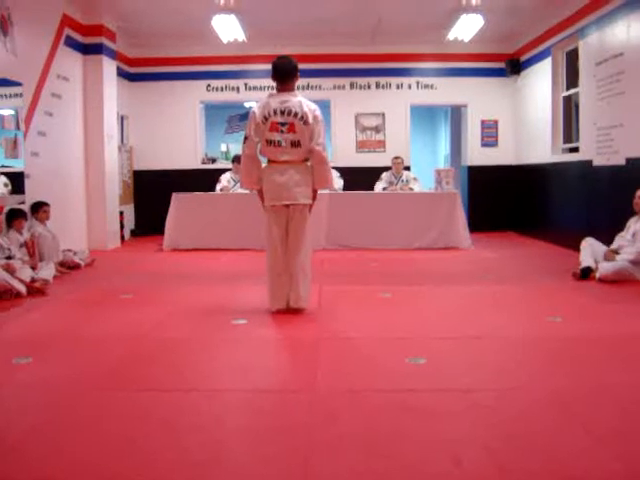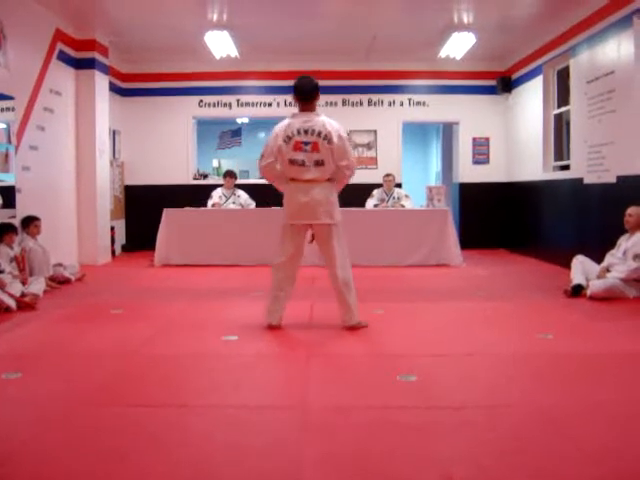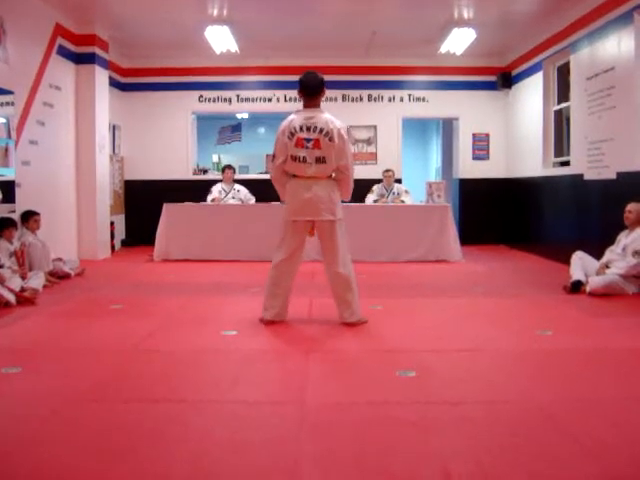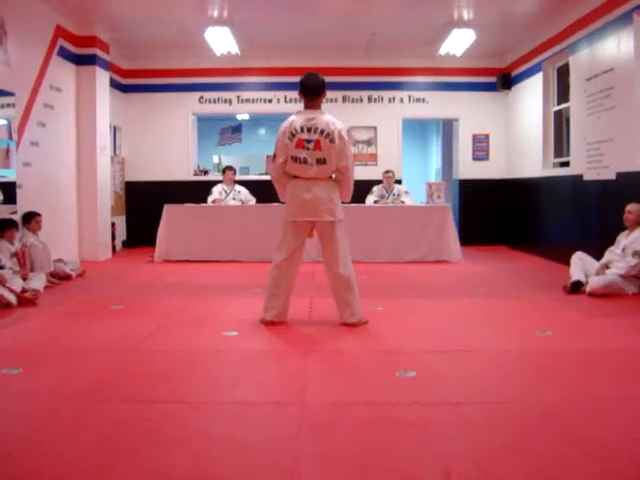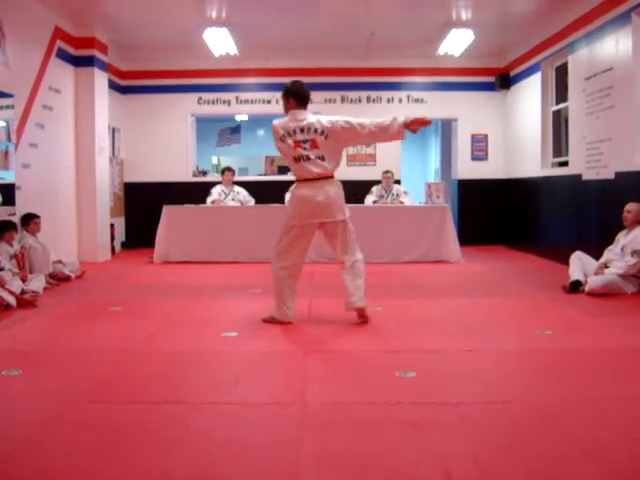
dt=1s
person 1, frame 1
left shoulder: (259, 109)
right shoulder: (310, 109)
left elbow: (249, 151)
right elbow: (318, 152)
left wrist: (256, 185)
right wrist: (317, 186)
left hip: (273, 179)
right hip: (300, 178)
left knee: (275, 244)
right knee: (299, 243)
left ankle: (278, 301)
right ankle: (298, 300)
person 1, frame 2
left shoulder: (283, 128)
right shoulder: (332, 127)
left elbow: (266, 165)
right elbow: (347, 167)
left hip: (295, 197)
right hip: (323, 197)
left knee: (286, 260)
right knee: (338, 260)
left ankle: (274, 317)
right ankle: (351, 317)
person 1, frame 3
left shoulder: (287, 125)
right shoulder: (335, 125)
left elbow: (277, 168)
right elbow: (345, 168)
left wrist: (287, 195)
right wrist: (342, 195)
left hip: (297, 195)
right hip: (325, 195)
left knee: (285, 257)
right knee: (338, 258)
left ankle: (272, 312)
right ankle: (350, 314)
person 1, frame 4
left shoulder: (288, 126)
right shoulder: (335, 126)
left elbow: (277, 168)
right elbow: (346, 168)
left wrist: (287, 195)
right wrist: (342, 197)
left hip: (297, 196)
right hip: (326, 196)
left knee: (285, 258)
right knee: (338, 259)
left ankle: (272, 313)
right ankle: (351, 314)
person 1, frame 5
left shoulder: (278, 127)
right shoulder: (330, 123)
right elbow: (369, 128)
right wrist: (404, 124)
left hip: (303, 197)
right hip: (331, 193)
left knee: (285, 258)
right knee: (349, 254)
left ankle: (283, 313)
right ankle: (357, 304)
